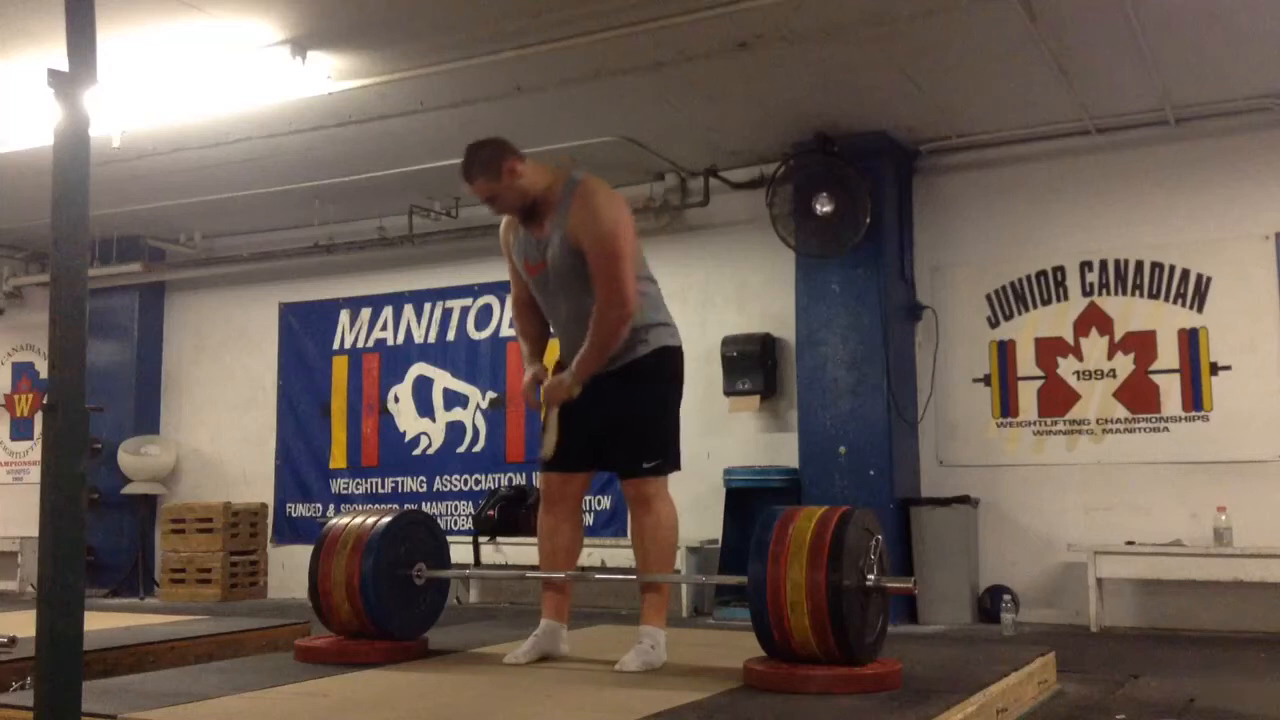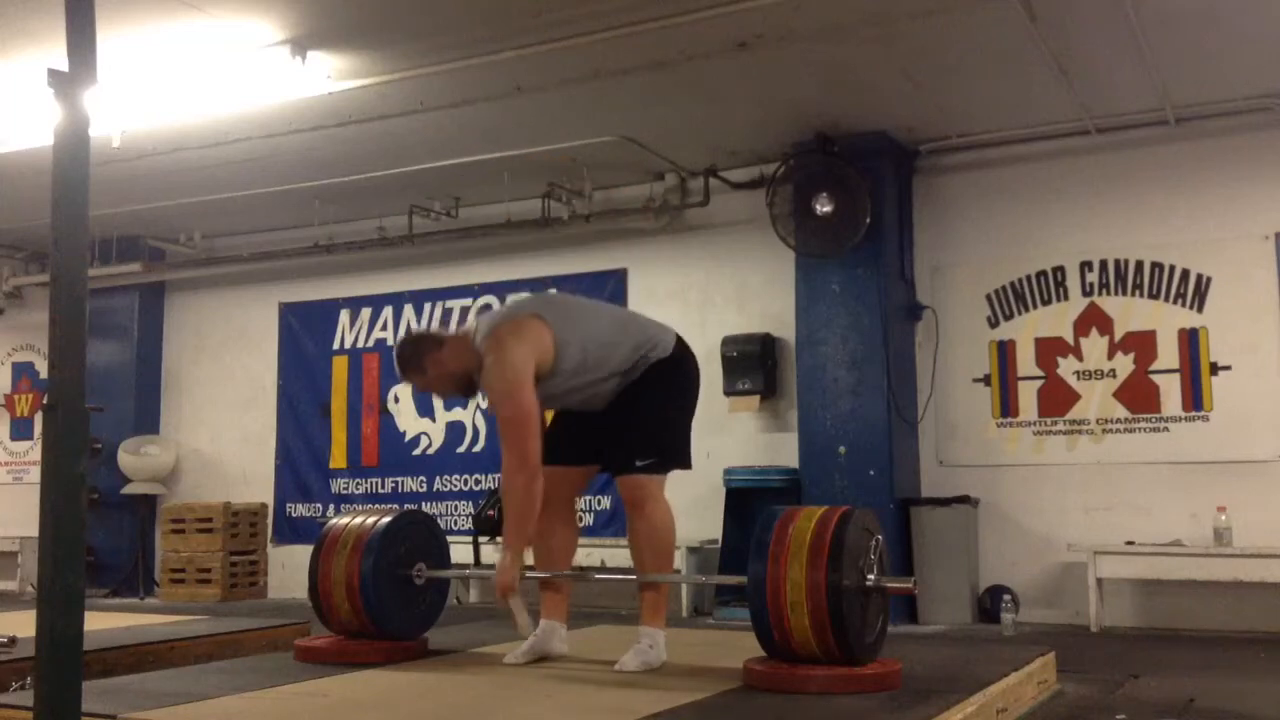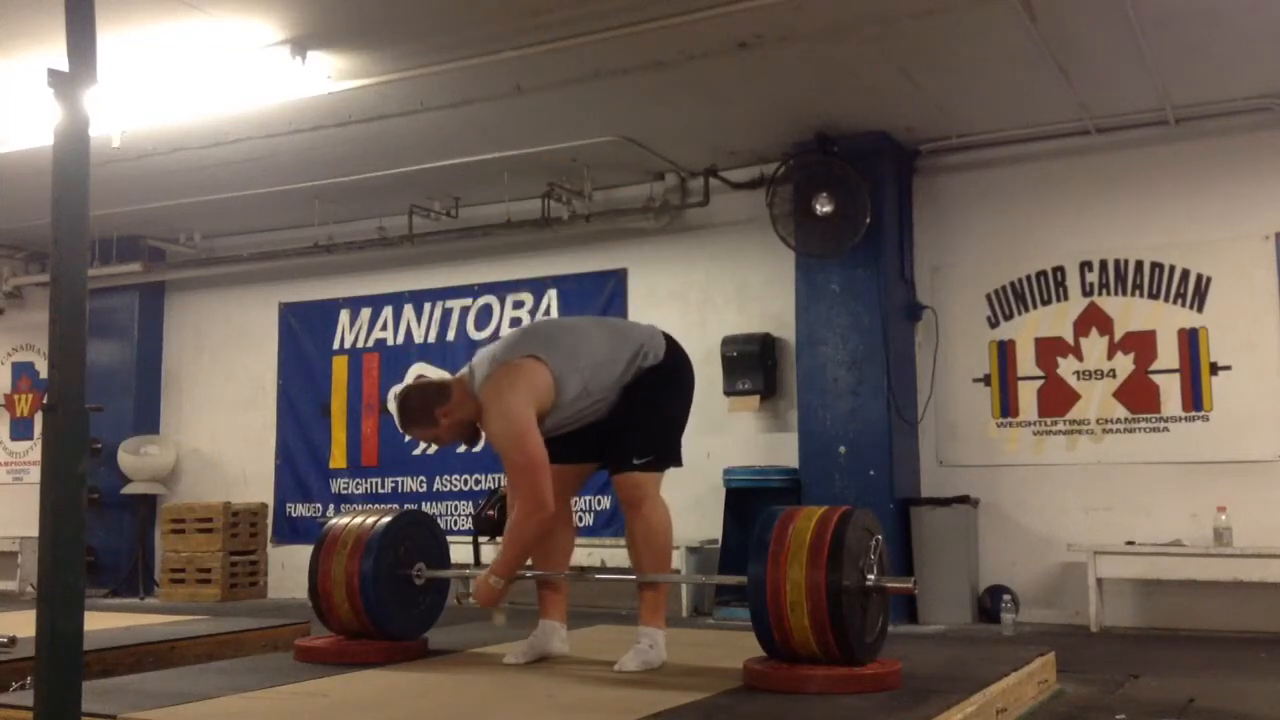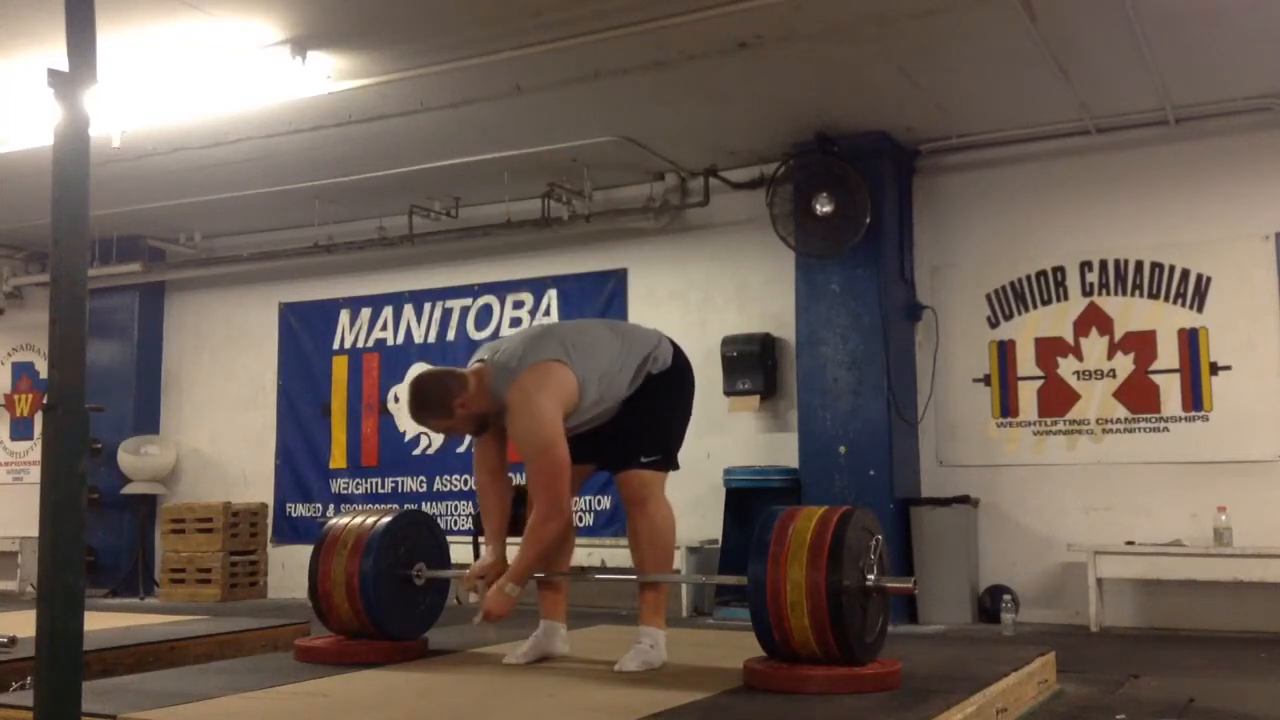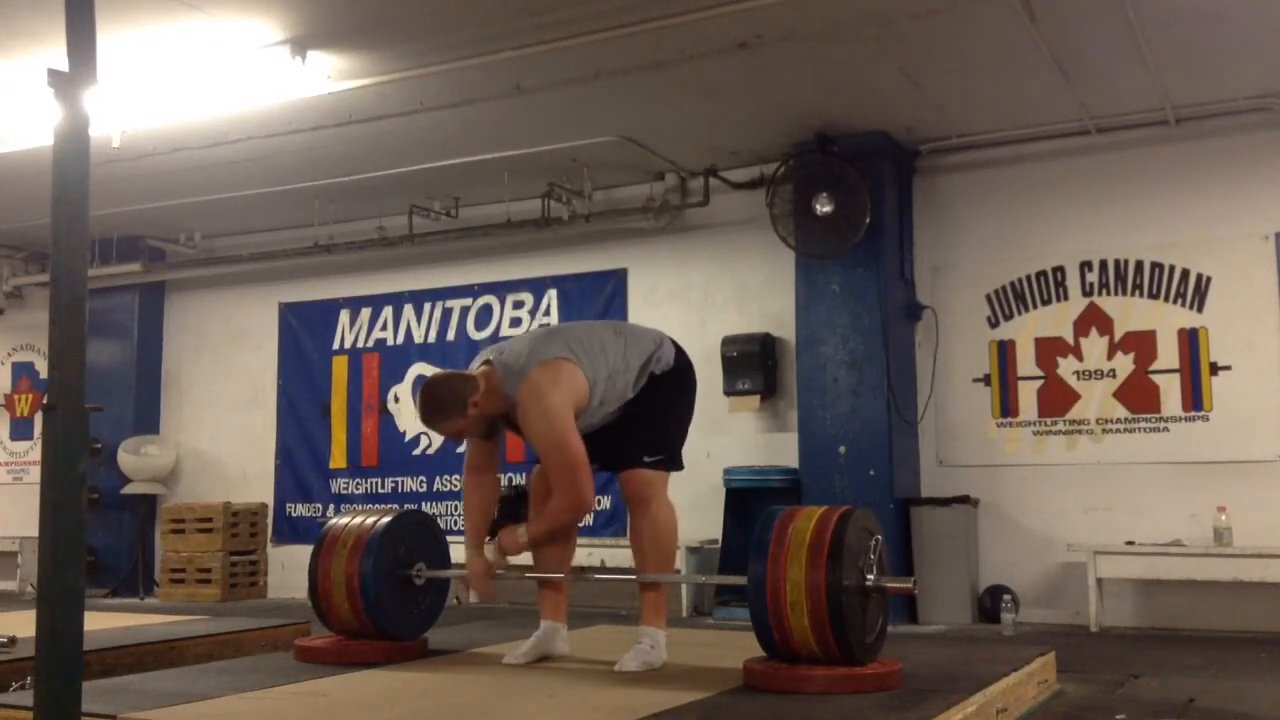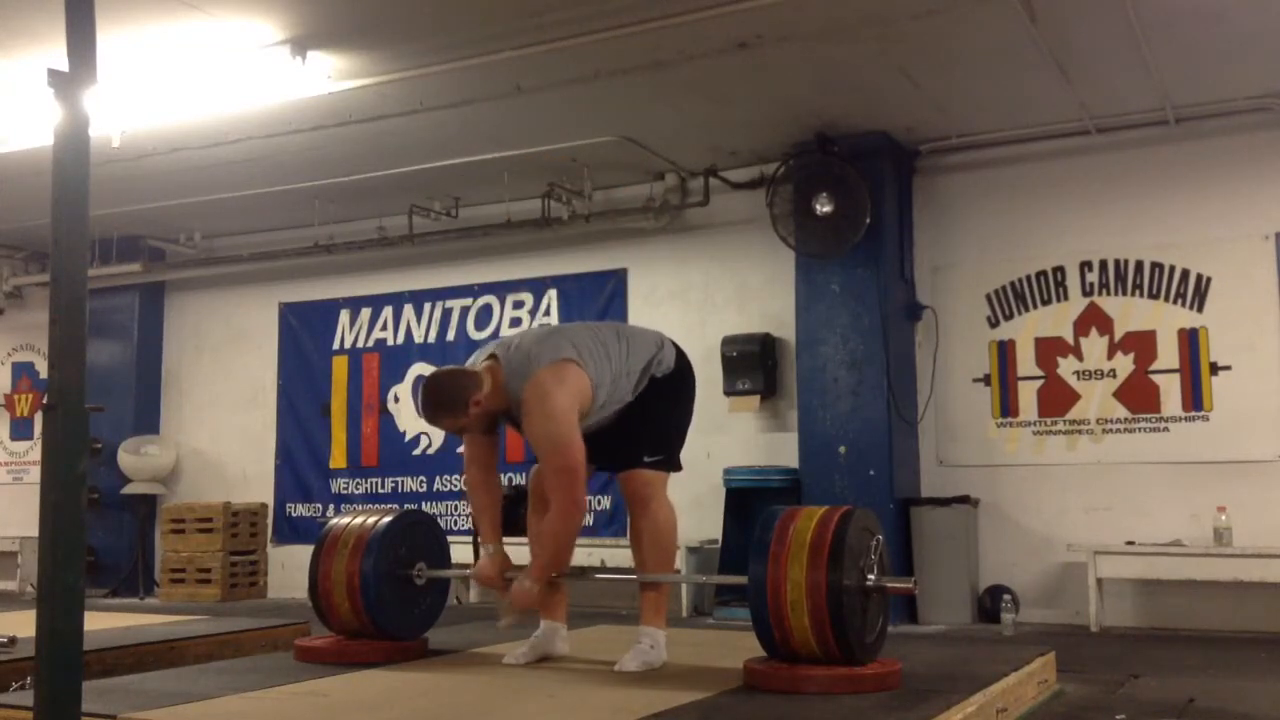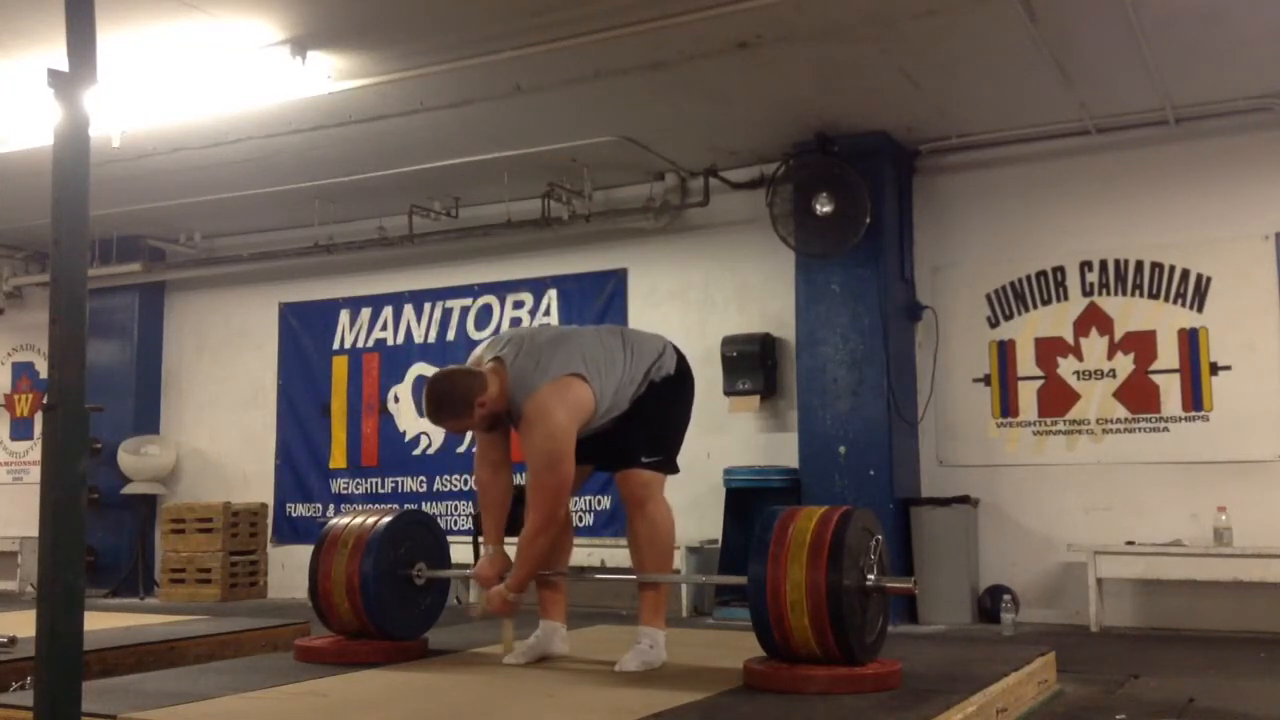
dt=0.7s
person 1, frame 1
left shoulder: (592, 206)
right shoulder: (513, 229)
left elbow: (620, 304)
right elbow: (524, 301)
left wrist: (574, 377)
right wrist: (534, 361)
left hip: (643, 360)
right hip: (578, 372)
left knee: (643, 489)
right knee: (557, 492)
left ankle: (652, 633)
right ankle: (552, 628)
person 1, frame 2
left shoulder: (501, 358)
right shoulder: (479, 348)
left elbow: (522, 468)
left wrist: (511, 556)
right wrist: (516, 540)
left hip: (658, 369)
right hip: (604, 385)
left knee: (638, 489)
right knee: (553, 491)
left ankle: (652, 635)
right ankle: (551, 629)
person 1, frame 3
left shoulder: (501, 404)
right shoulder: (479, 383)
left elbow: (538, 507)
right elbow: (528, 491)
left wrist: (496, 577)
right wrist: (509, 560)
left hip: (654, 371)
right hip: (601, 389)
left knee: (635, 489)
right knee: (550, 489)
left ankle: (652, 635)
right ankle: (551, 629)
person 1, frame 4
left shoulder: (528, 400)
right shoulder: (477, 378)
left elbow: (550, 511)
right elbow: (490, 473)
left wrist: (509, 586)
right wrist: (494, 550)
left hip: (656, 375)
right hip: (601, 390)
left knee: (639, 488)
right knee: (546, 490)
left ankle: (652, 635)
right ankle: (552, 630)
person 1, frame 5
left shoulder: (538, 400)
right shoulder: (477, 384)
left elbow: (578, 499)
right elbow: (478, 474)
left wrist: (522, 535)
right wrist: (474, 554)
left hip: (658, 375)
right hip: (607, 390)
left knee: (642, 487)
right knee: (544, 488)
left ankle: (653, 636)
right ankle: (552, 630)
person 1, frame 6
left shoulder: (544, 400)
right shoulder: (475, 378)
left elbow: (570, 505)
right elbow: (479, 470)
left wrist: (532, 583)
right wrist: (491, 549)
left hip: (657, 377)
right hip: (606, 390)
left knee: (642, 487)
right knee: (542, 488)
left ankle: (652, 635)
right ankle: (552, 630)
person 1, frame 7
left shoulder: (546, 412)
right shoulder: (479, 373)
left elbow: (546, 518)
right elbow: (492, 466)
left wrist: (511, 589)
right wrist: (492, 549)
left hip: (657, 378)
right hip: (605, 381)
left knee: (638, 488)
right knee: (543, 490)
left ankle: (652, 635)
right ankle: (552, 630)
